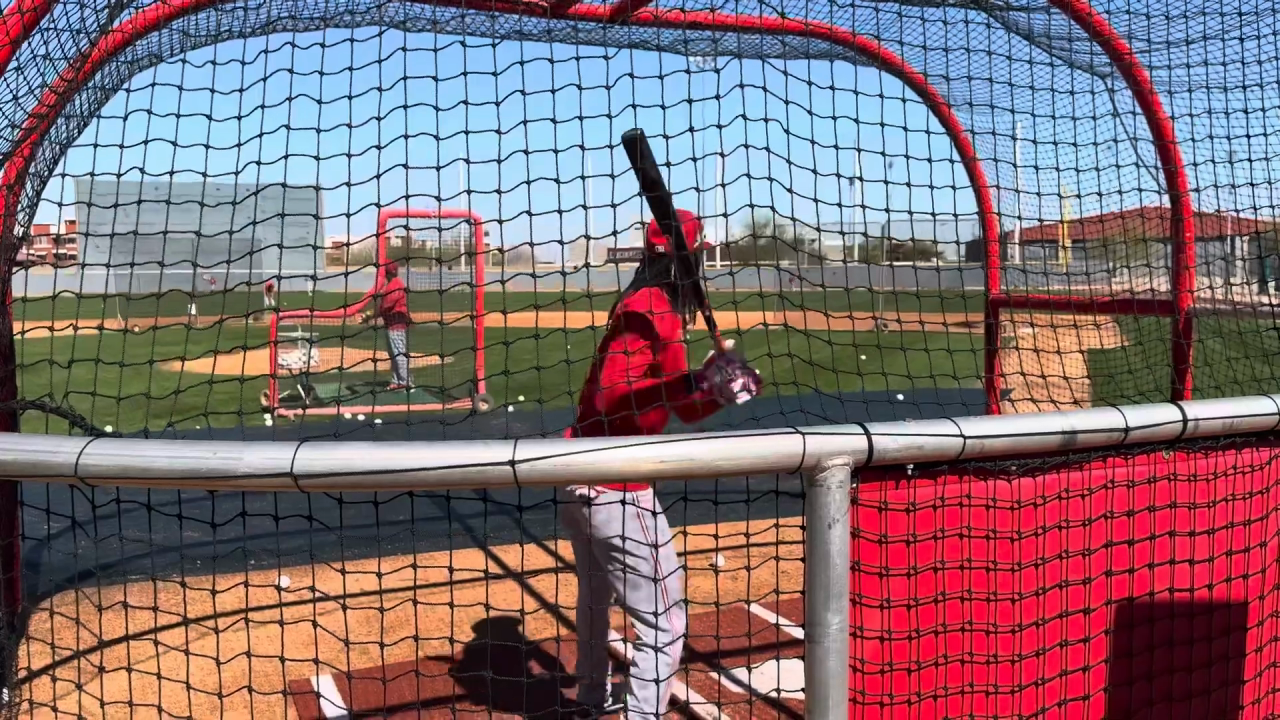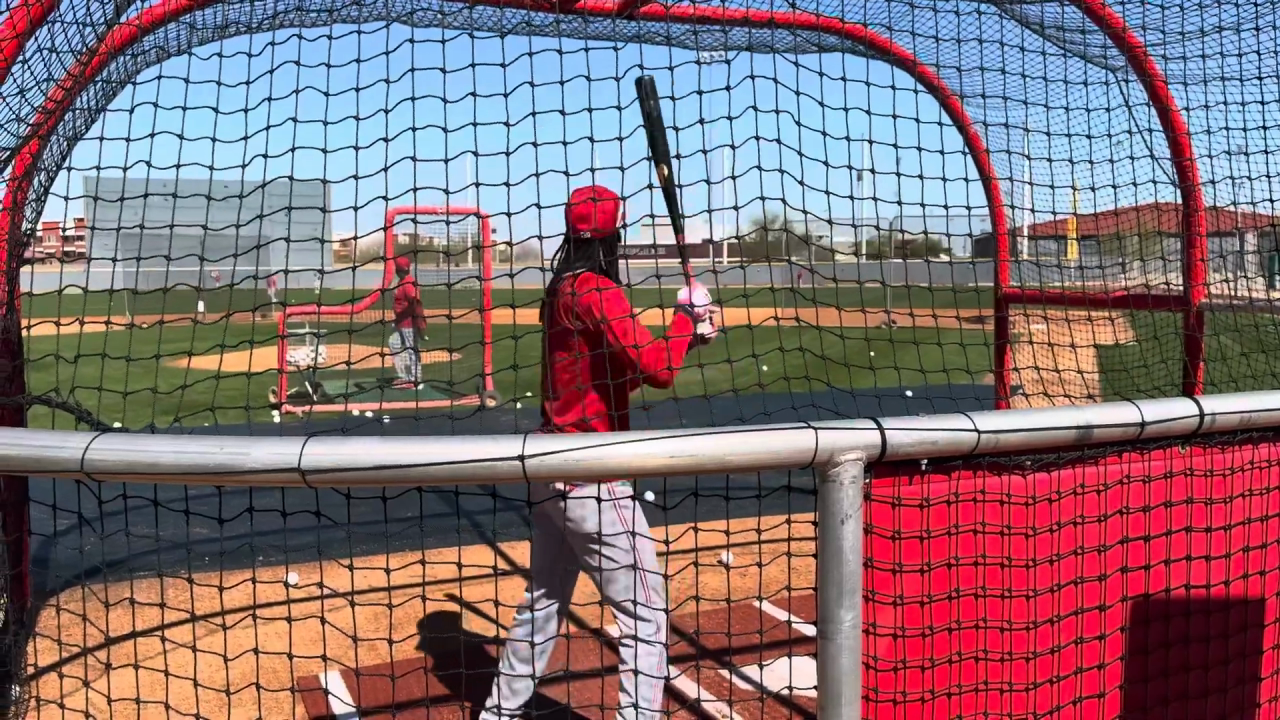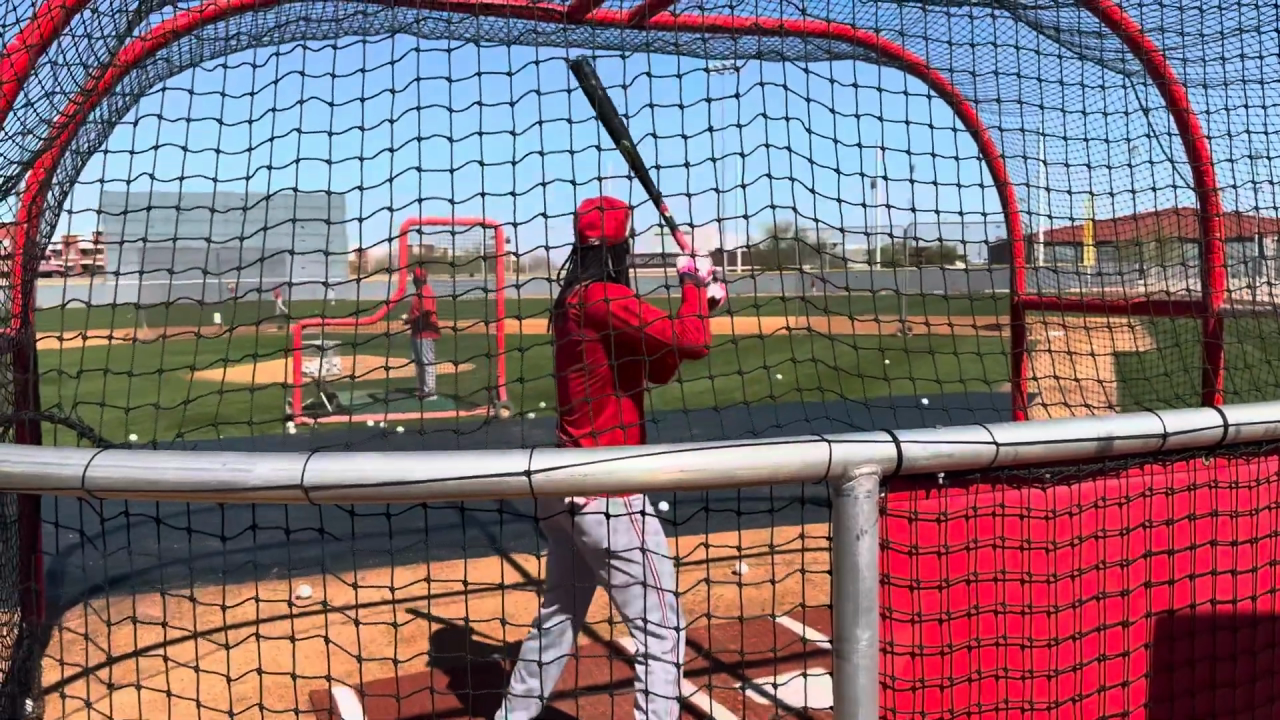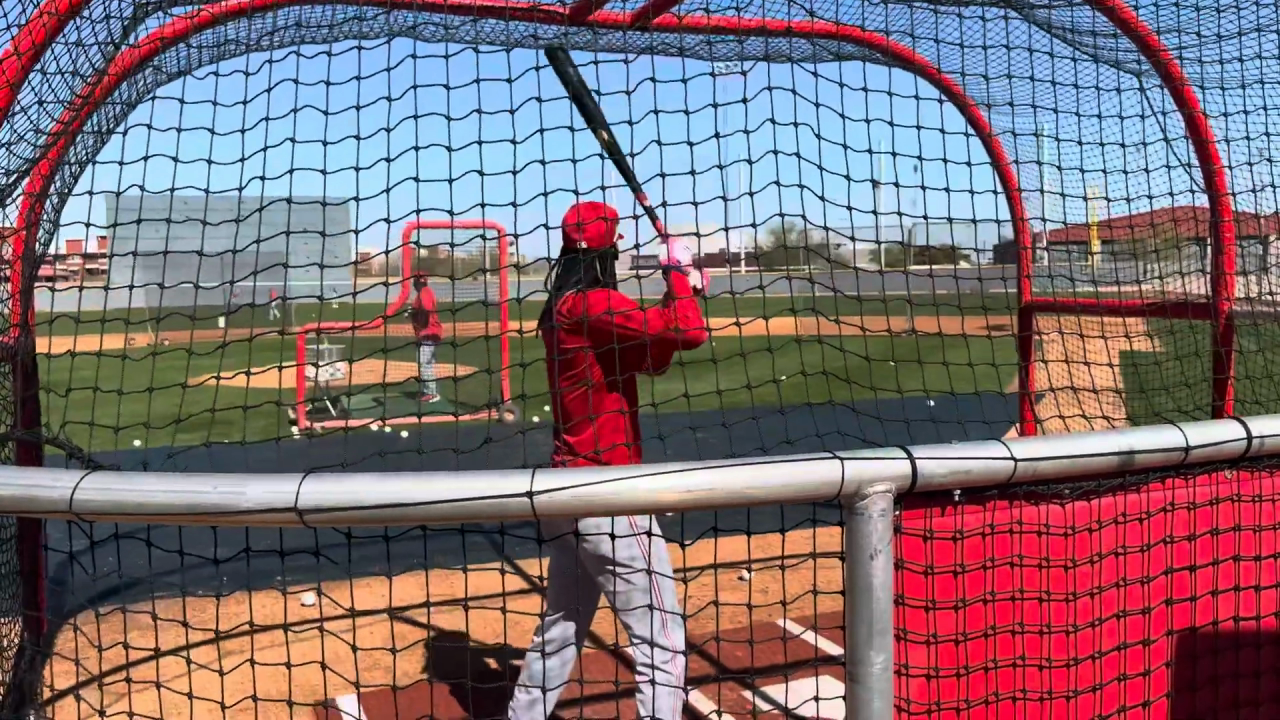
dt=0.7s
person 1, frame 1
left shoulder: (664, 312)
right shoulder: (648, 309)
left elbow: (685, 407)
right elbow: (611, 398)
left wrist: (720, 389)
right wrist: (693, 382)
left hip: (583, 480)
right hip: (615, 487)
left knee: (596, 596)
right knee: (663, 624)
person 1, frame 2
left shoulder: (561, 291)
right shoulder: (594, 291)
left elbow: (624, 372)
right elbow: (659, 369)
left wrist: (687, 331)
right wrist: (687, 312)
right hip: (590, 480)
left knee: (542, 602)
right knee: (646, 616)
person 1, frame 3
left shoulder: (574, 301)
right shoulder: (606, 298)
left elbow: (658, 369)
right elbow: (692, 343)
left wrist: (697, 300)
right wrist: (692, 280)
left hip: (566, 488)
right hip: (605, 493)
left knee: (557, 617)
right knee: (662, 631)
person 1, frame 4
left shoulder: (564, 307)
right shoulder: (594, 303)
left elbow: (652, 358)
right elbow: (691, 333)
left wrist: (679, 290)
right wrist: (675, 271)
left knee: (561, 630)
right knee: (663, 639)
